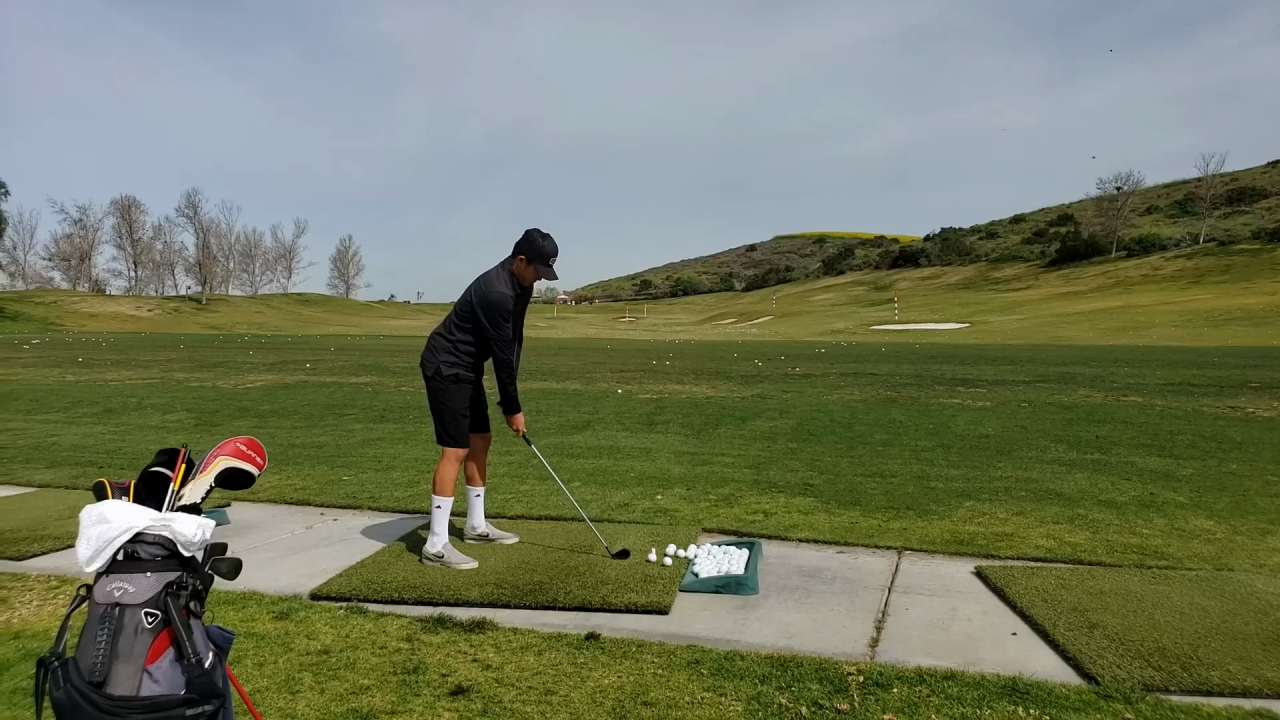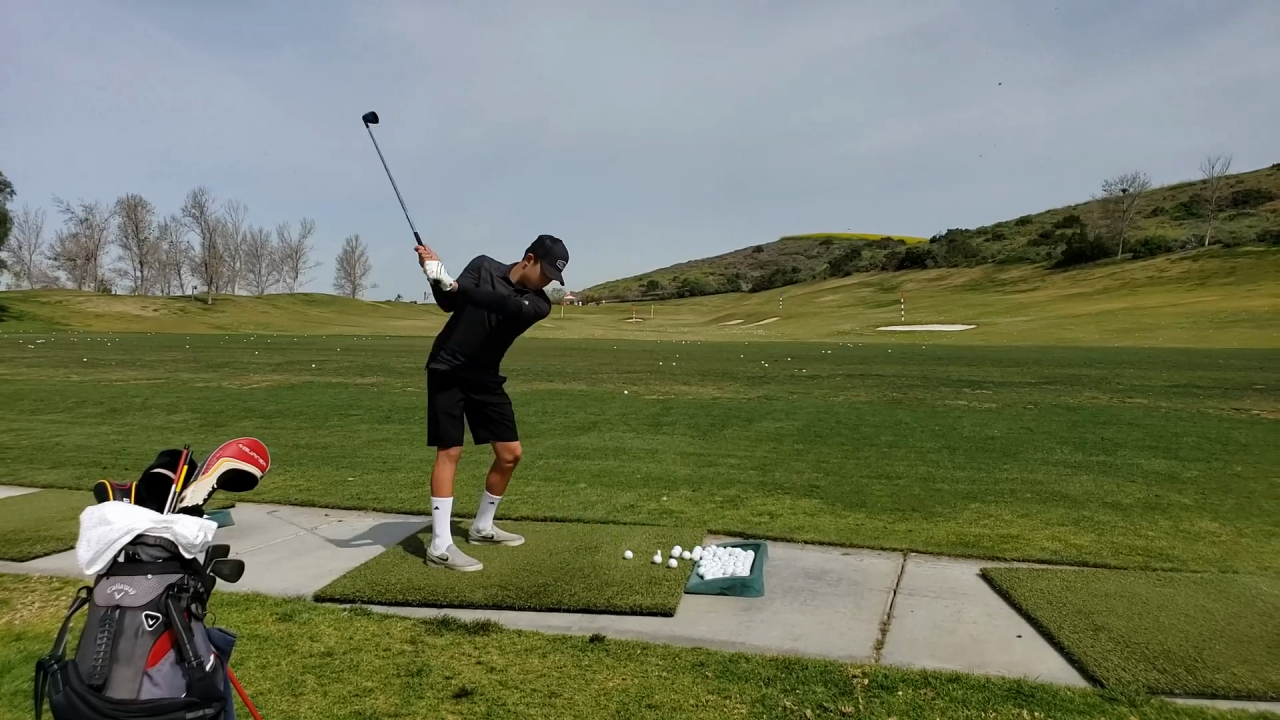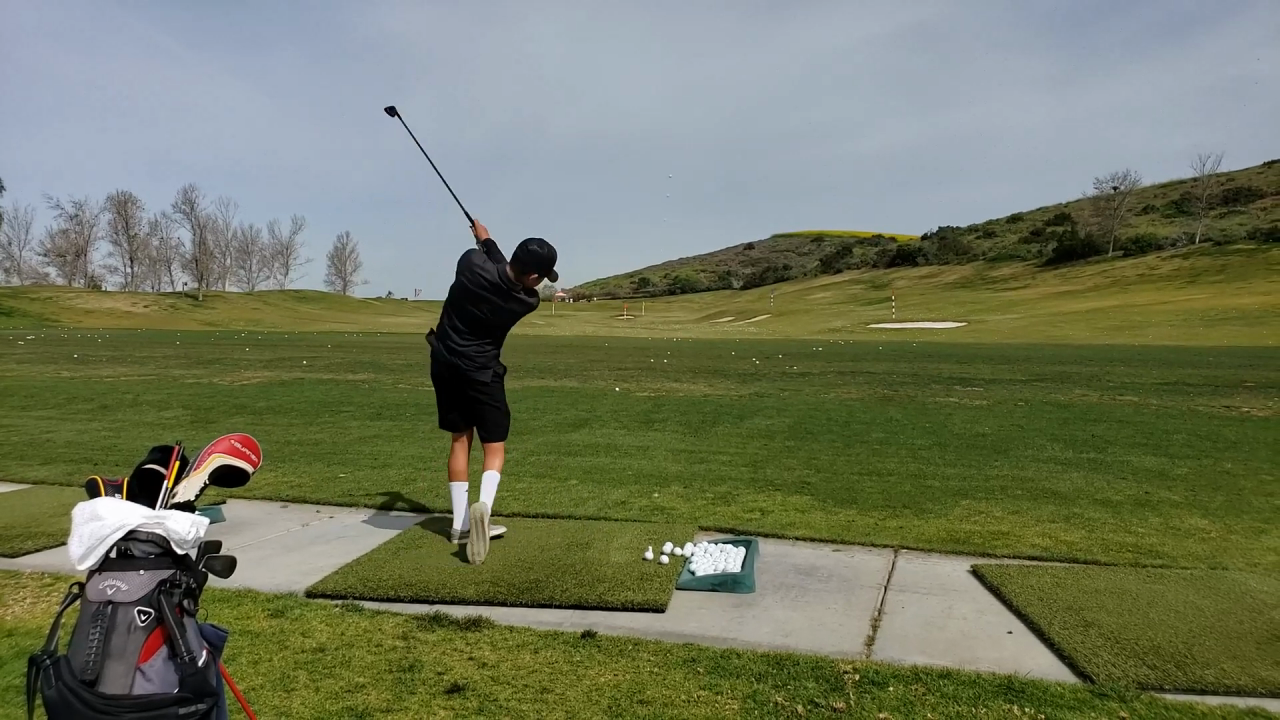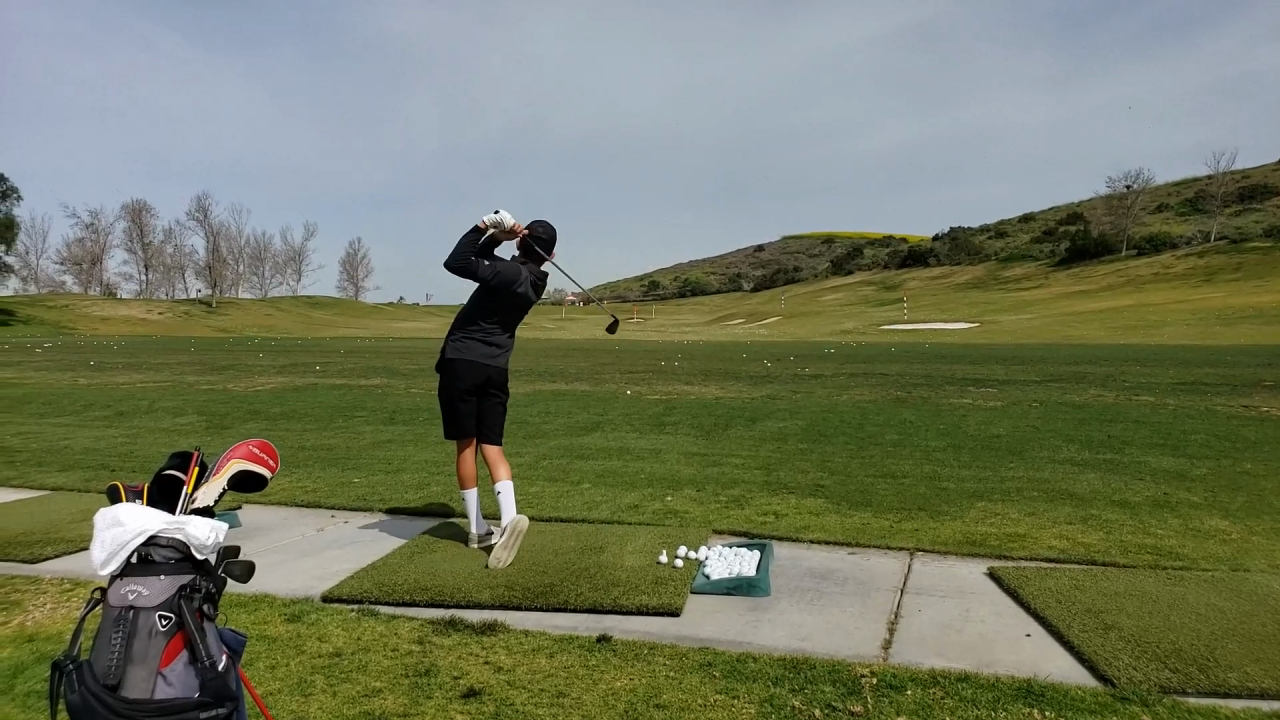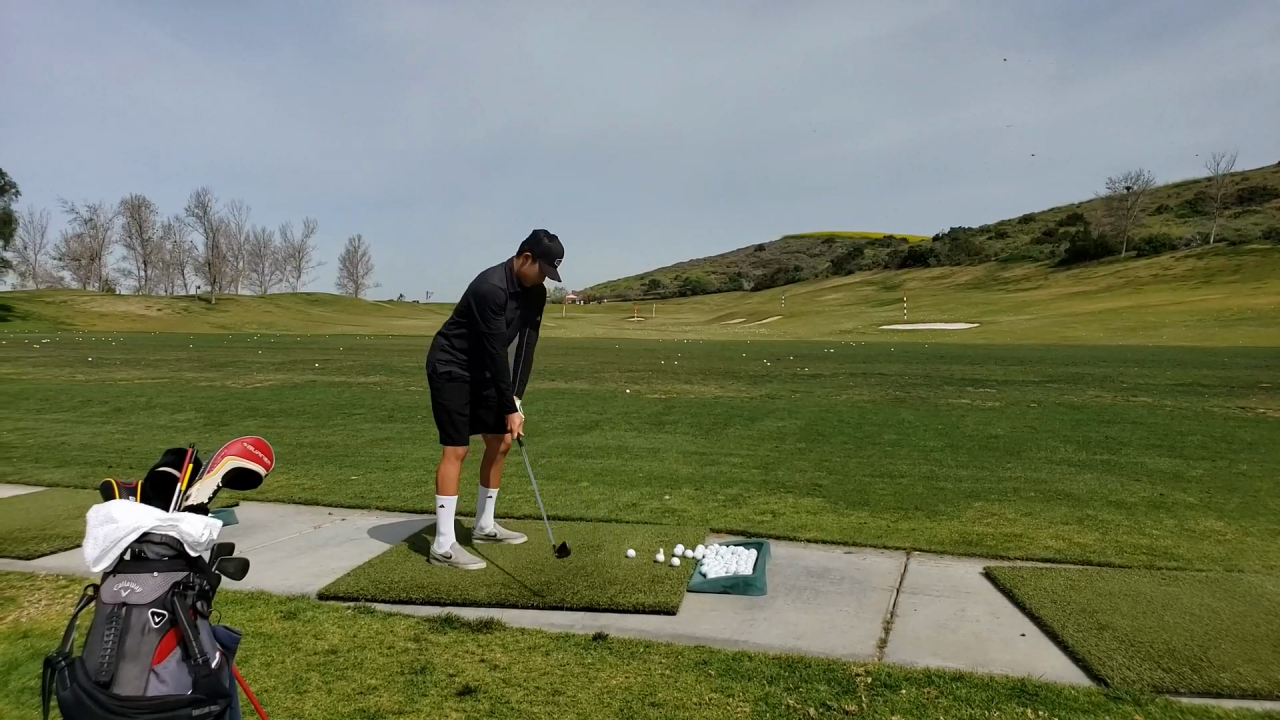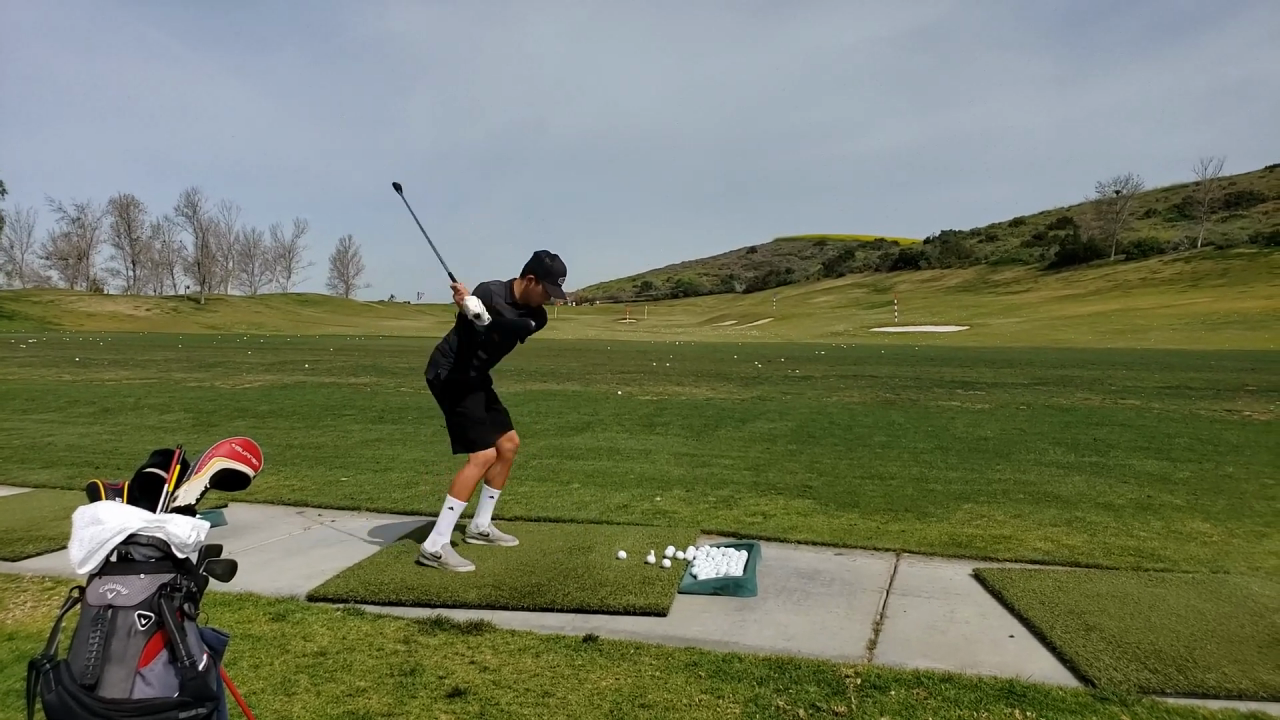
dt=0.7s
person 1, frame 1
left shoulder: (521, 286)
right shoulder: (496, 293)
left elbow: (514, 342)
right elbow: (502, 353)
left wrist: (508, 400)
right wrist: (513, 408)
left hip: (467, 368)
right hip: (446, 367)
left knee: (479, 442)
right knee: (455, 451)
left ankle: (476, 525)
right ankle: (436, 545)
person 1, frame 2
left shoulder: (538, 305)
right shoulder: (484, 266)
left elbow: (499, 302)
right elbow: (449, 301)
left wrist: (448, 280)
right wrist: (434, 272)
left hip: (486, 379)
right hip: (446, 370)
left knee: (510, 454)
right knee: (450, 453)
left ankle: (484, 527)
right ankle: (441, 546)
person 1, frame 3
left shoulder: (472, 263)
right shoulder: (527, 301)
left wrist: (483, 241)
right wrist: (488, 240)
left hip: (443, 362)
right hip: (480, 374)
left knee: (460, 438)
right knee: (494, 444)
left ankle: (462, 523)
right ankle: (482, 507)
person 1, frame 4
left shoulder: (508, 274)
right shoulder: (533, 280)
left hip: (462, 364)
right hip: (494, 369)
left knee: (468, 445)
right knee: (491, 447)
left ankle: (478, 529)
right ankle: (509, 519)
person 1, frame 5
left shoulder: (535, 293)
right shoulder: (492, 286)
left elbow: (526, 347)
right elbow: (496, 350)
left wrist: (516, 398)
right wrist: (509, 407)
left hip: (480, 371)
right hip: (450, 367)
left knee: (500, 442)
right knee: (456, 449)
left ankle: (485, 525)
right ankle: (443, 545)
person 1, frame 6
left shoulder: (536, 315)
right shoulder: (490, 293)
left elbow: (511, 330)
right elbow: (466, 343)
left wrist: (481, 314)
left hip: (473, 378)
right hip: (452, 377)
left knee: (508, 444)
right knee: (482, 454)
left ankle: (480, 525)
right ankle: (436, 545)
